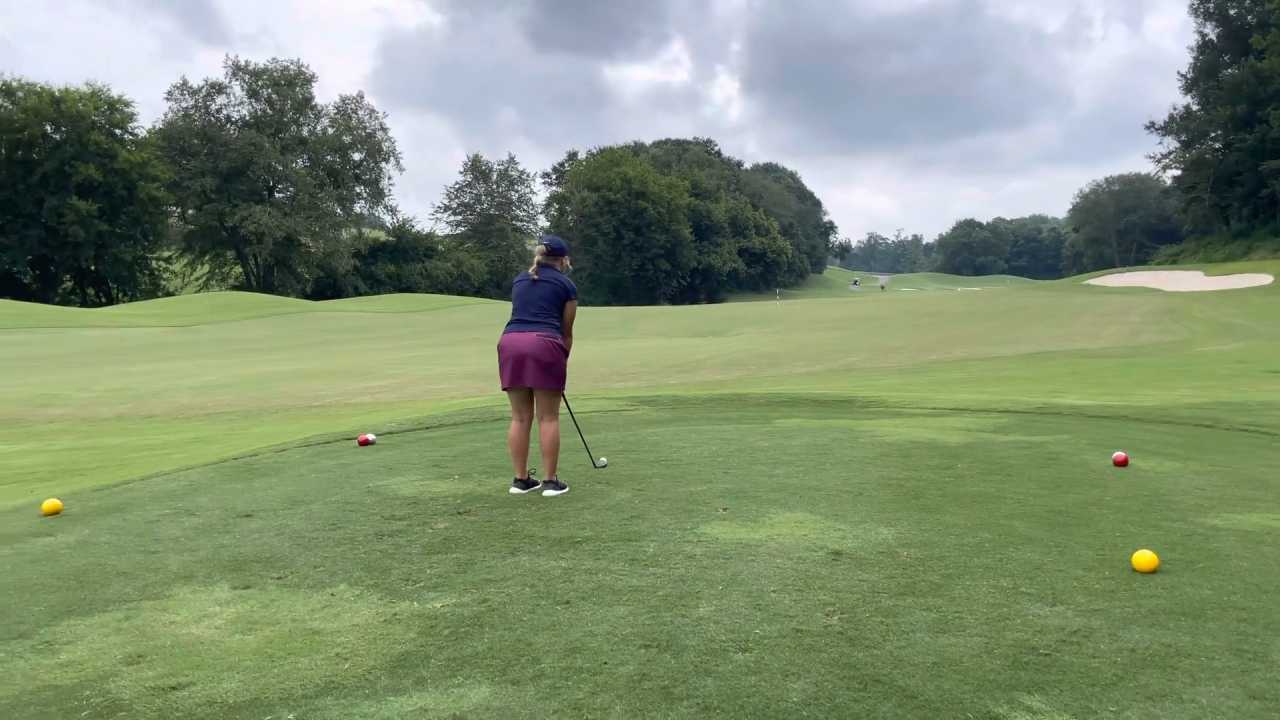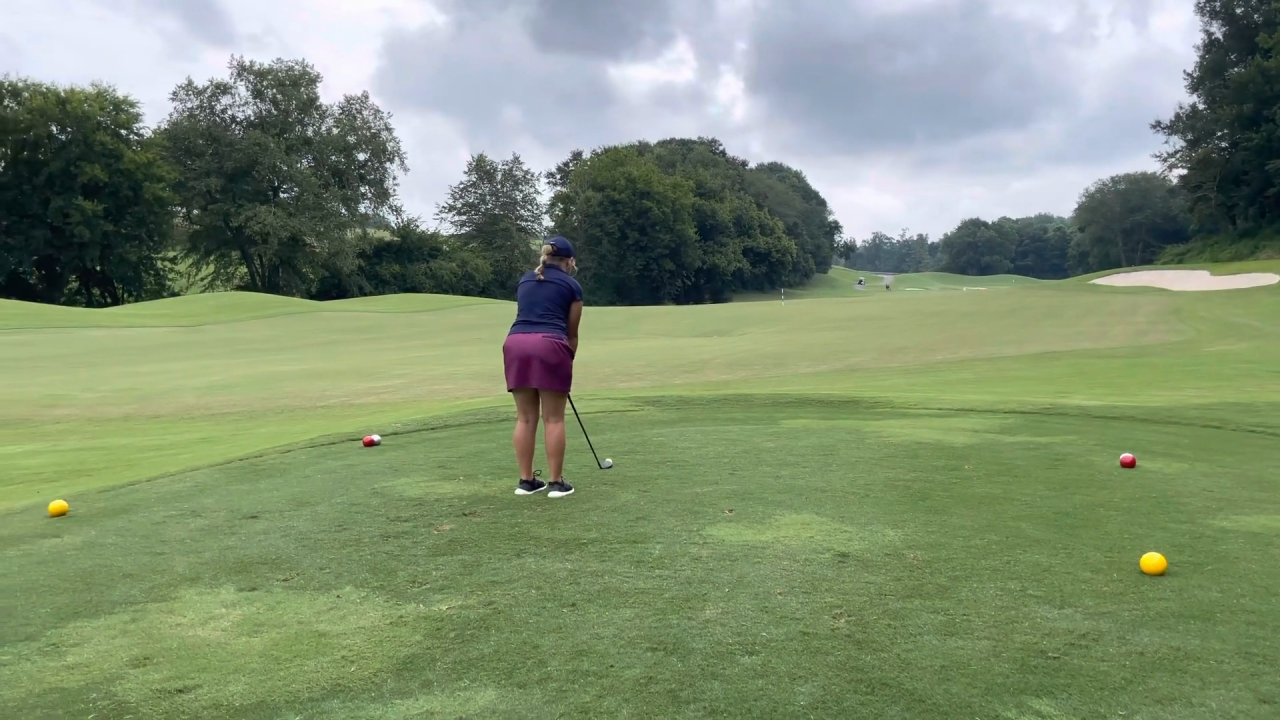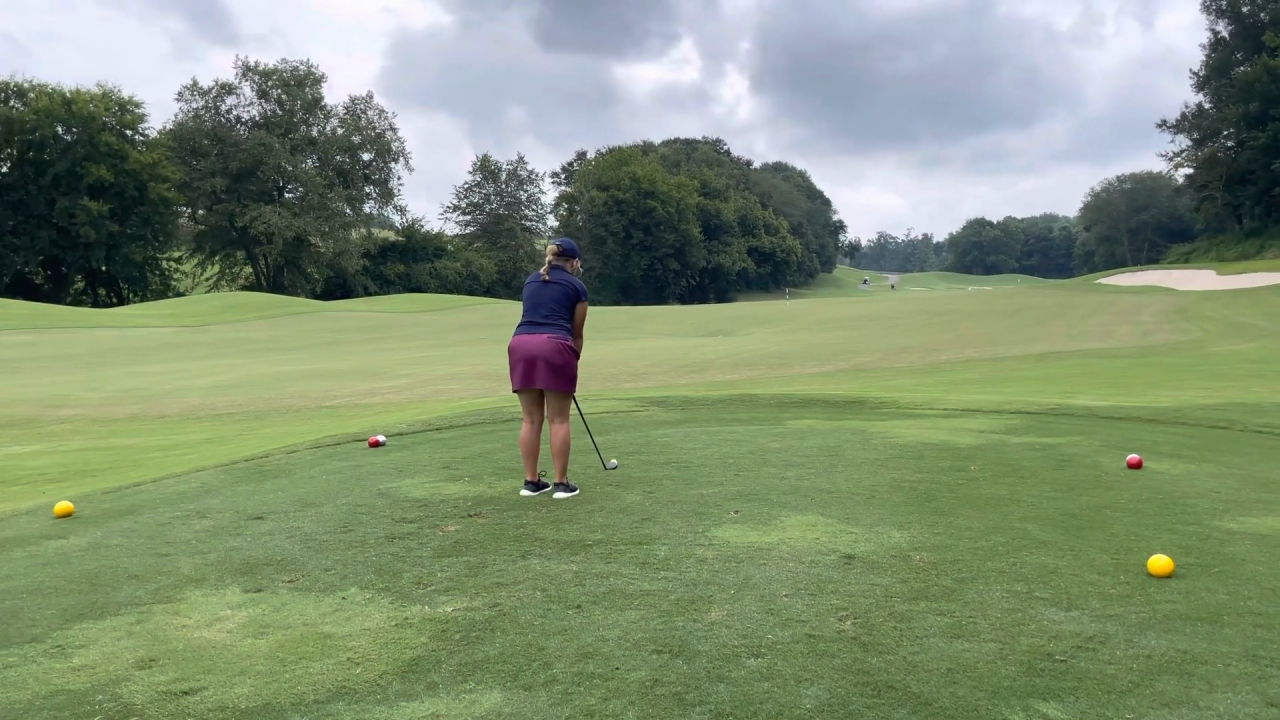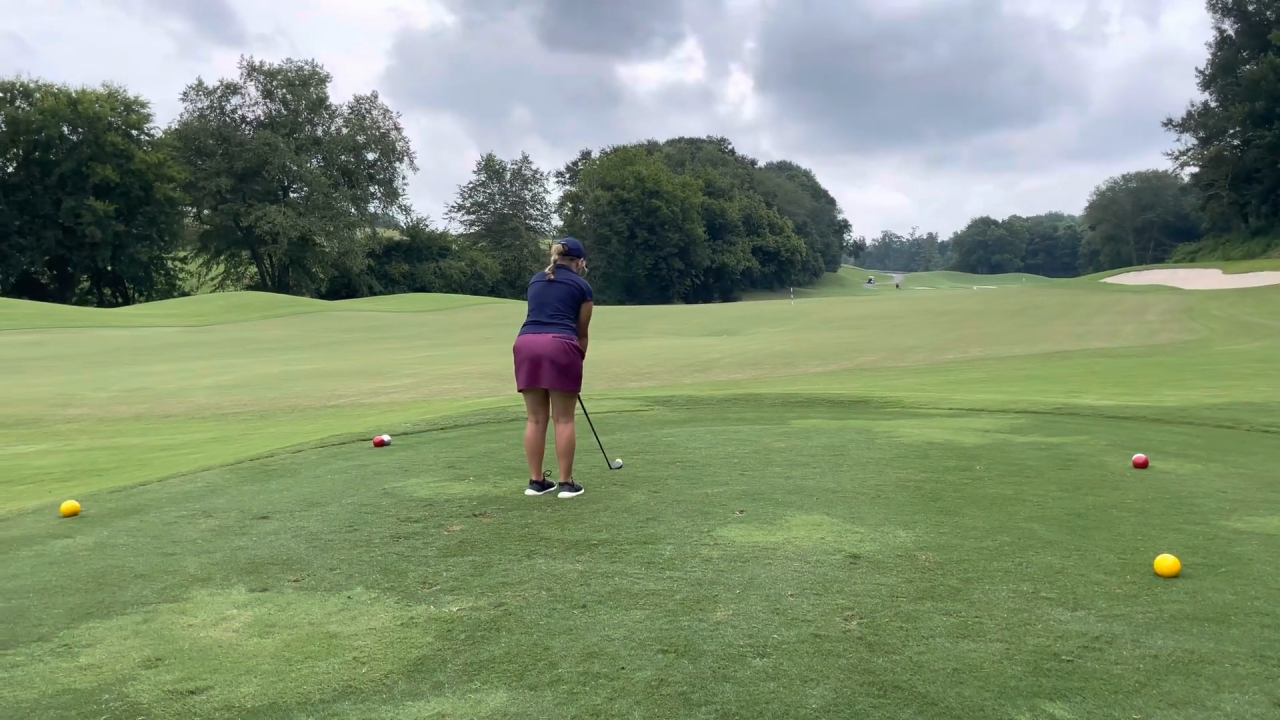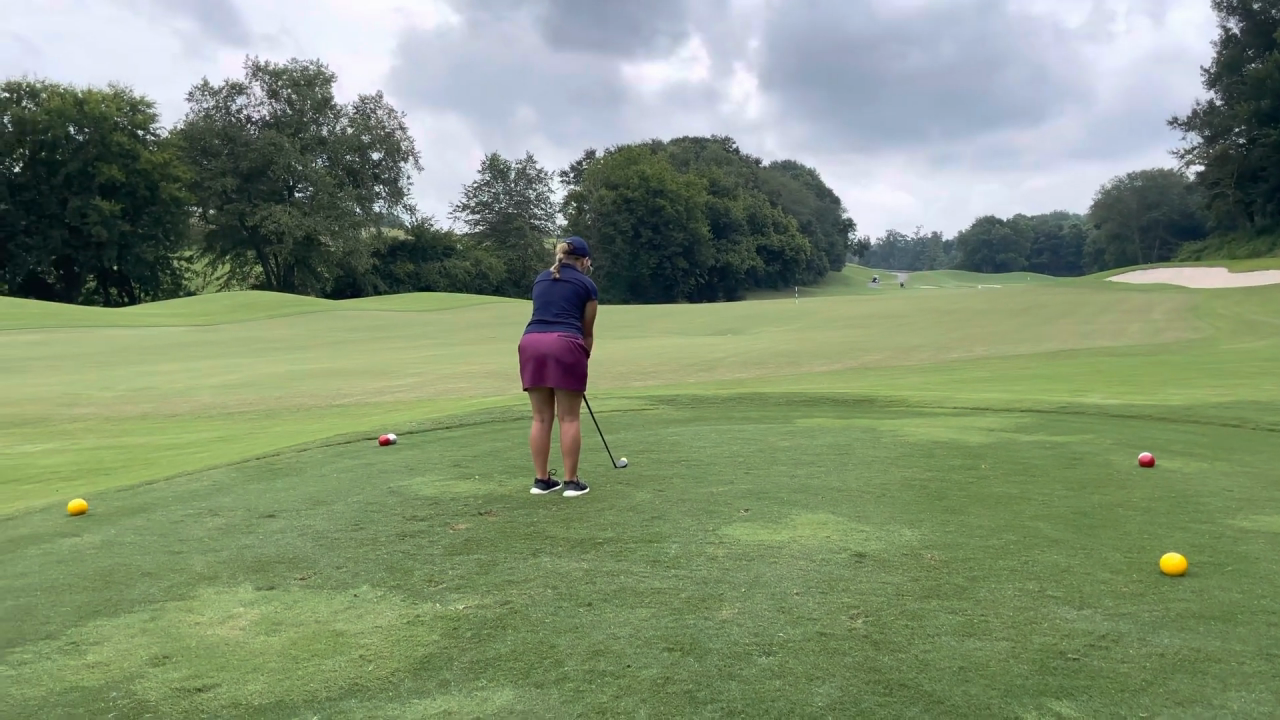
dt=0.1s
person 1, frame 1
left shoulder: (520, 279)
right shoulder: (566, 284)
right elbow: (566, 332)
left wrist: (559, 356)
right wrist: (563, 358)
left hip: (510, 342)
right hip: (544, 345)
left knee: (520, 417)
right knee: (548, 418)
left ankle: (520, 479)
right ankle: (551, 481)
person 1, frame 2
left shoulder: (525, 280)
right shoulder: (571, 285)
right elbow: (572, 333)
right wrist: (569, 360)
left hip: (516, 343)
right hip: (550, 346)
left knee: (525, 418)
right knee: (553, 419)
left ankle: (526, 480)
right ankle: (556, 483)
person 1, frame 3
left shoulder: (531, 280)
right shoulder: (577, 286)
right elbow: (577, 333)
right wrist: (574, 359)
left hip: (521, 344)
right hip: (555, 346)
left knee: (531, 419)
right knee: (559, 420)
left ankle: (531, 481)
right ankle: (561, 483)
person 1, frame 4
left shoulder: (535, 280)
right shoulder: (582, 285)
right elbow: (582, 332)
right wrist: (579, 359)
left hip: (526, 343)
right hip: (560, 346)
left knee: (535, 418)
right knee: (564, 419)
left ankle: (536, 481)
right ankle: (566, 483)
person 1, frame 5
left shoulder: (541, 279)
right shoulder: (587, 284)
right elbow: (587, 331)
right wrist: (584, 357)
left hip: (531, 342)
right hip: (565, 345)
left knee: (541, 417)
right knee: (569, 418)
left ankle: (541, 479)
right ankle: (571, 481)
